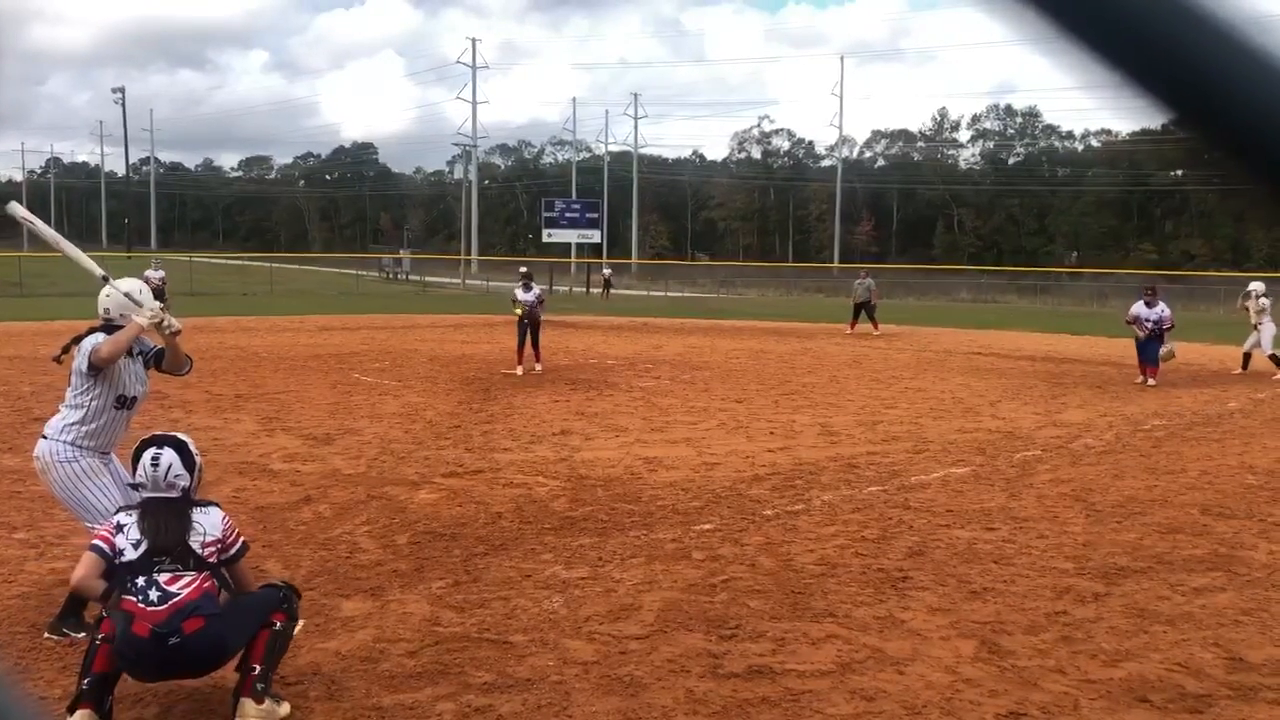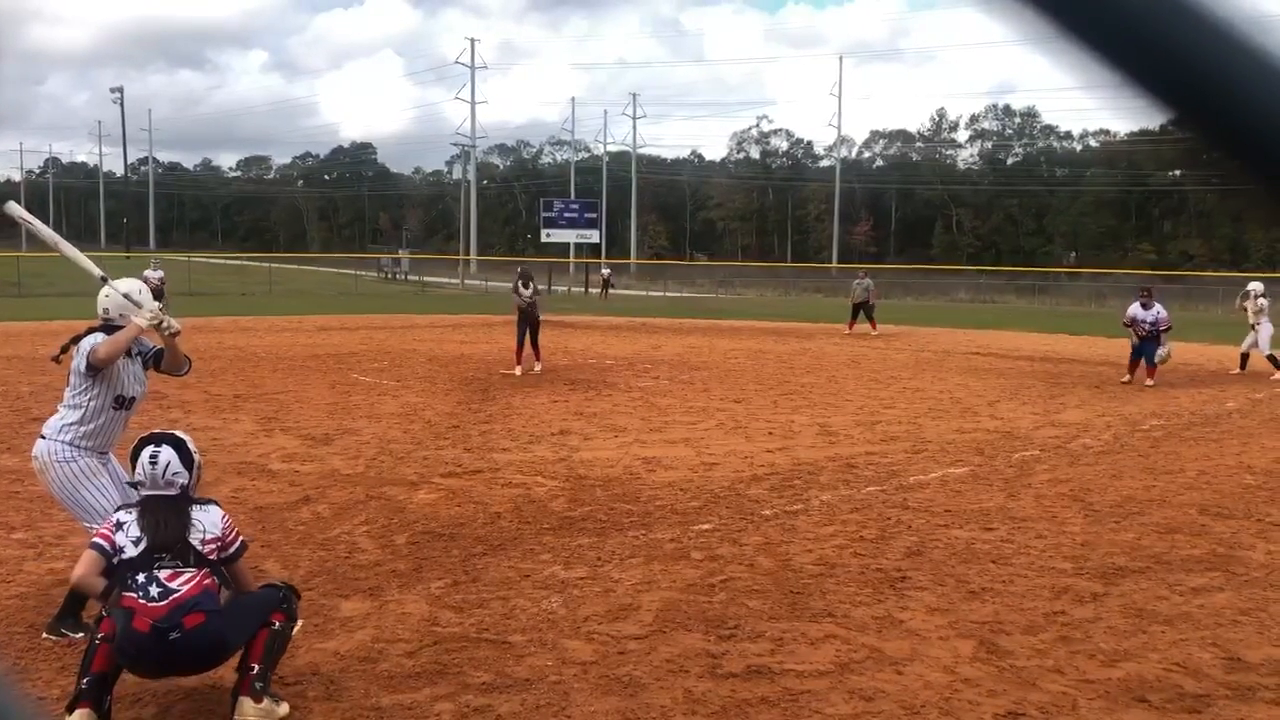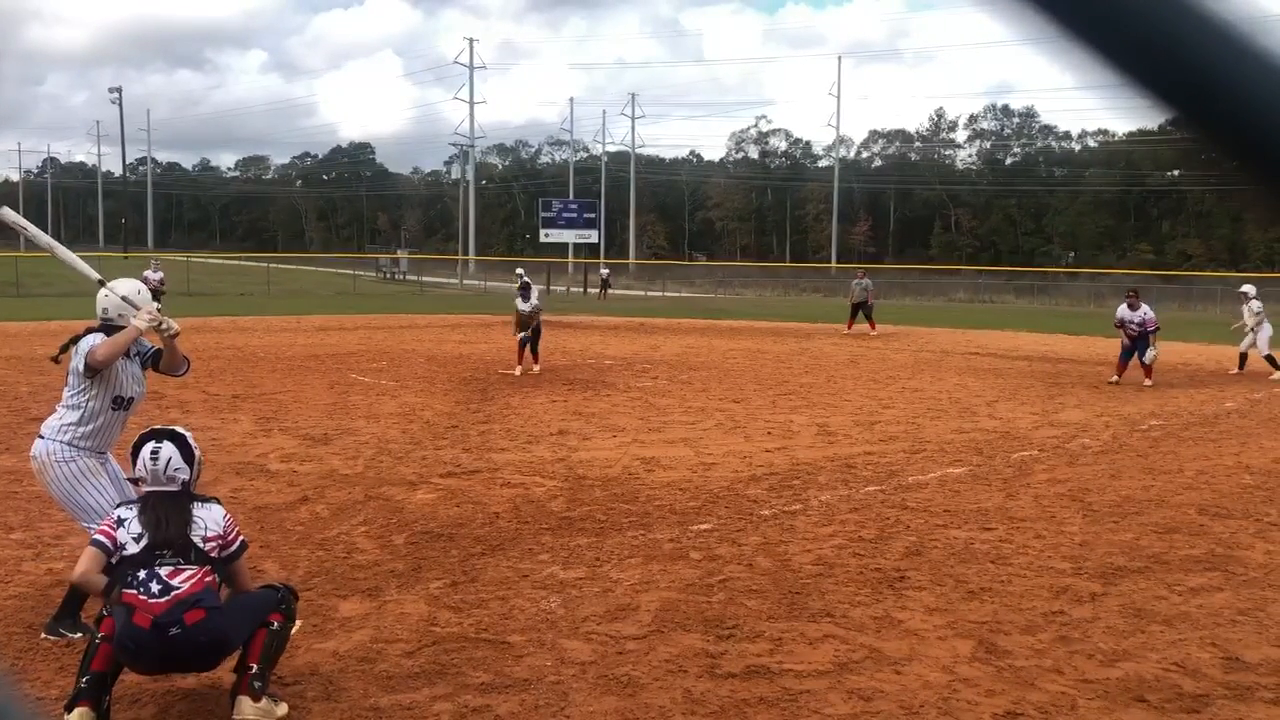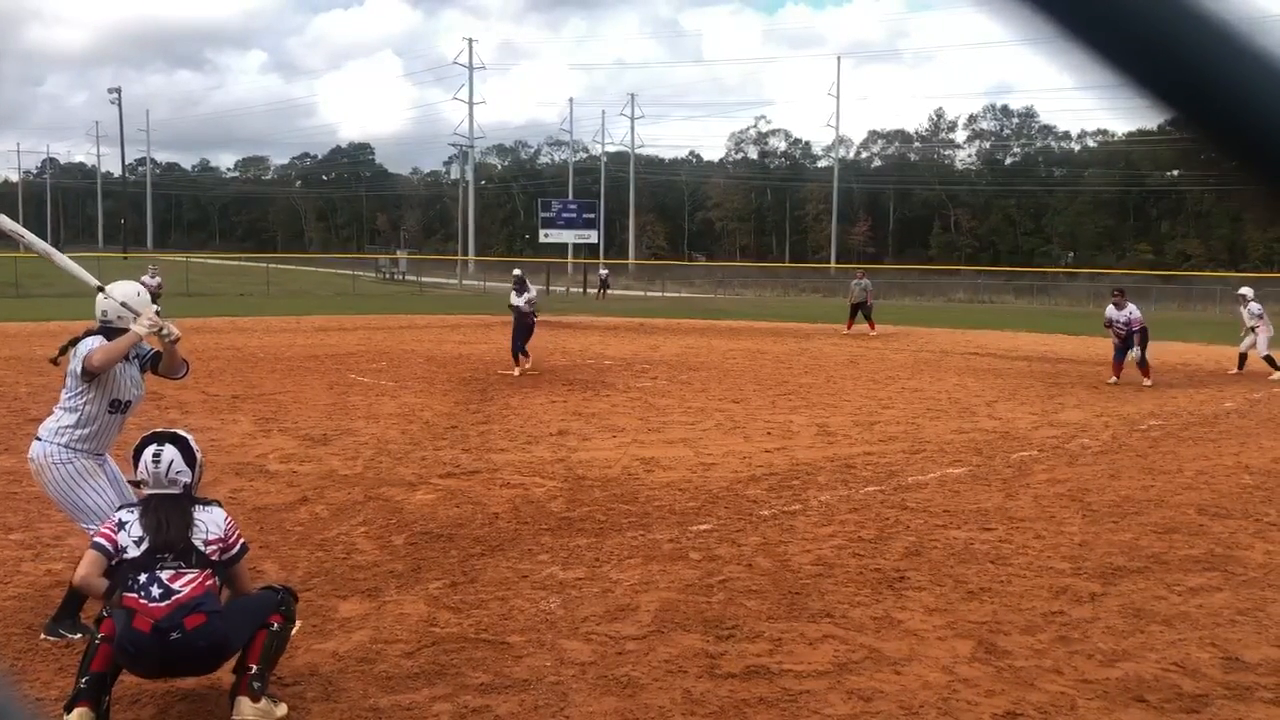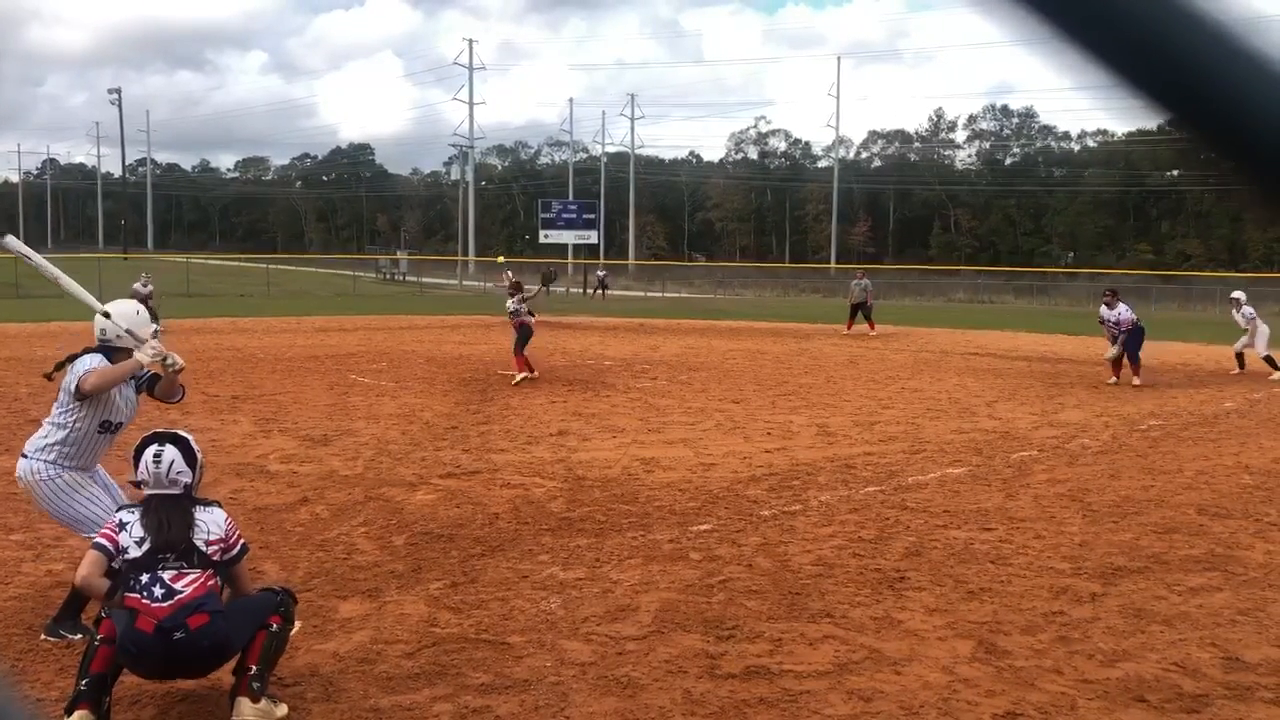
dt=0.3s
person 1, frame 1
left shoulder: (139, 347)
right shoulder: (95, 343)
left elbow: (179, 367)
right elbow: (106, 355)
left wrist: (169, 337)
right wrist: (140, 325)
left hip: (97, 453)
right hip: (65, 452)
right ankle: (67, 620)
person 1, frame 2
left shoulder: (138, 348)
right shoulder: (93, 344)
left elbow: (178, 367)
right elbow: (104, 356)
left wrist: (169, 338)
right wrist: (139, 325)
left hip: (96, 453)
right hip: (63, 452)
right ankle: (65, 620)
person 1, frame 3
left shoulder: (137, 348)
right shoulder: (93, 343)
left elbow: (176, 368)
right elbow: (101, 358)
left wrist: (169, 339)
right wrist: (138, 328)
left hip: (93, 452)
right hip: (61, 452)
right ankle: (64, 620)
person 1, frame 4
left shoulder: (135, 351)
right shoulder: (91, 346)
left elbow: (175, 370)
right elbow: (98, 363)
left wrist: (169, 343)
right wrist: (138, 333)
left hip: (91, 454)
right hip: (59, 454)
right ankle: (63, 621)
person 1, frame 5
left shoulder: (132, 370)
right shoulder: (91, 365)
left elbow: (170, 396)
right elbow: (90, 387)
left wrist: (172, 372)
right wrist: (137, 362)
left hip: (79, 466)
right hip: (45, 469)
right ankle: (63, 622)
person 2, frame 1
left shoulder: (121, 522)
right shoulder: (213, 517)
left elbow: (81, 581)
right elbow: (246, 590)
left wrist: (126, 604)
left hip: (137, 657)
right hip: (203, 647)
left knee: (113, 616)
right knee: (281, 598)
person 2, frame 2
left shoulder: (120, 520)
right shoulder: (213, 515)
left elbow: (81, 578)
right elbow: (245, 589)
left wrist: (128, 601)
left hip: (138, 653)
right hip: (203, 643)
left knee: (113, 614)
right knee: (280, 597)
person 2, frame 3
left shoulder: (122, 516)
right shoulder: (214, 513)
left elbow: (83, 574)
right elbow: (243, 589)
left wrist: (128, 599)
left hip: (138, 649)
right hip: (203, 640)
left knee: (114, 614)
right knee: (279, 599)
person 2, frame 4
left shoulder: (122, 519)
right shoulder: (216, 517)
left elbow: (84, 578)
right elbow: (243, 591)
left wrist: (130, 602)
left hip: (138, 653)
right hip: (203, 645)
left knee: (114, 614)
right knee: (278, 600)
person 2, frame 5
left shoulder: (123, 520)
right shoulder: (216, 517)
left elbow: (85, 579)
right elbow: (243, 592)
left wrist: (133, 604)
left hip: (140, 653)
right hip: (205, 644)
left knee: (113, 614)
right knee: (278, 602)
